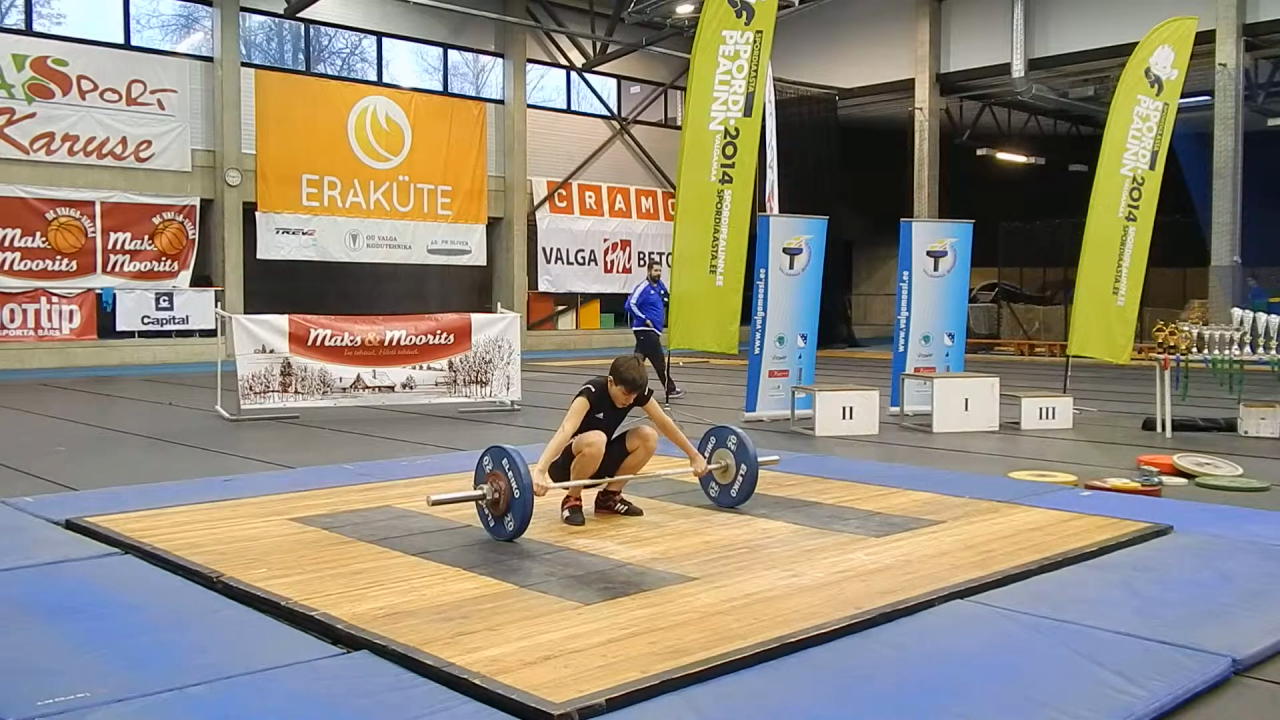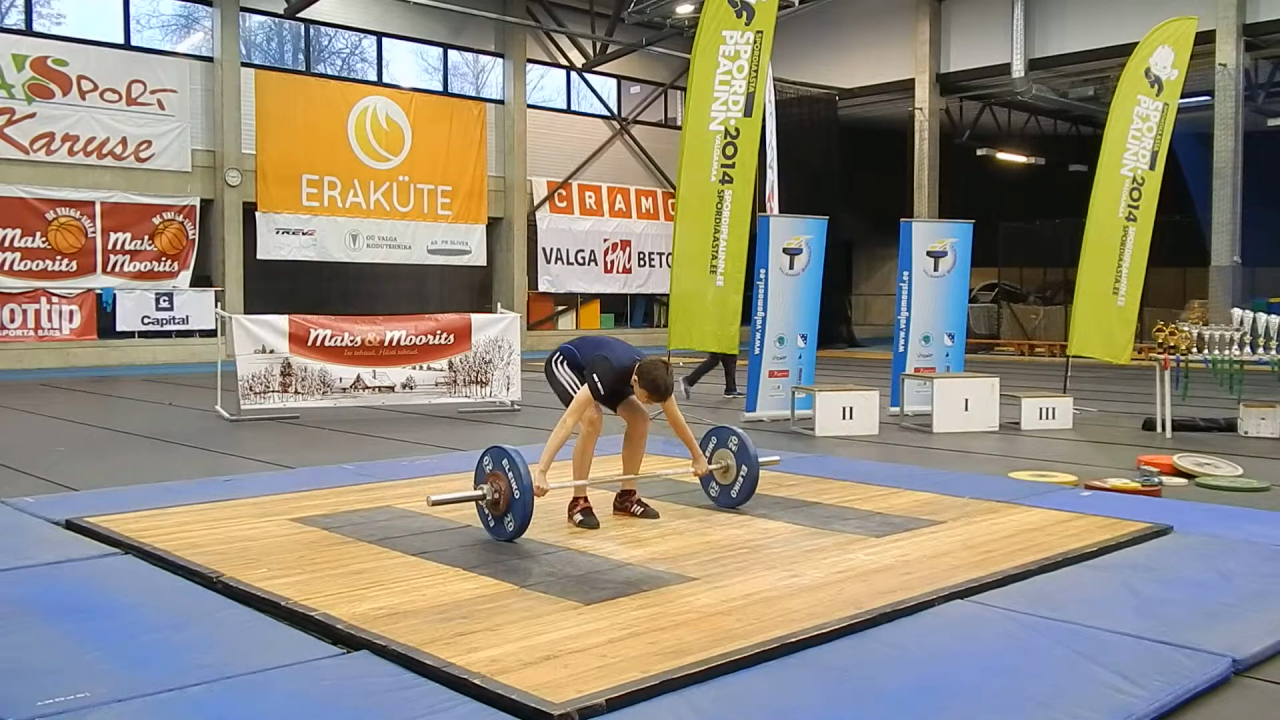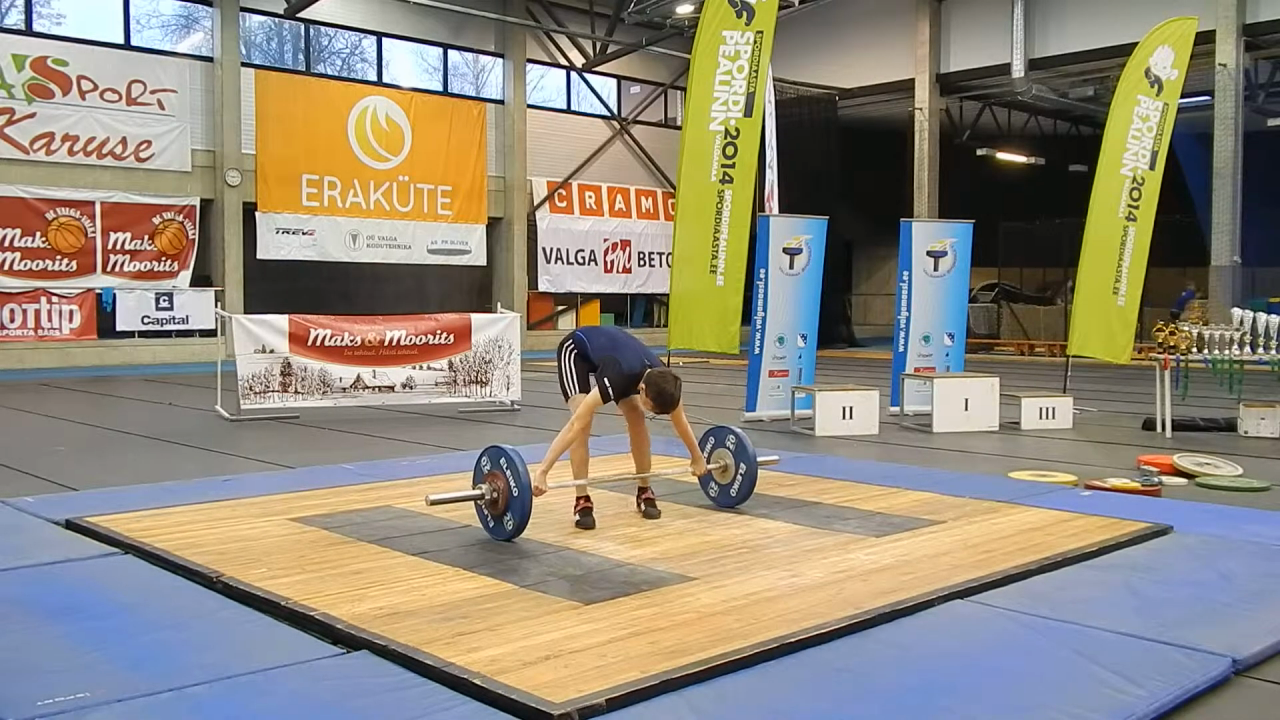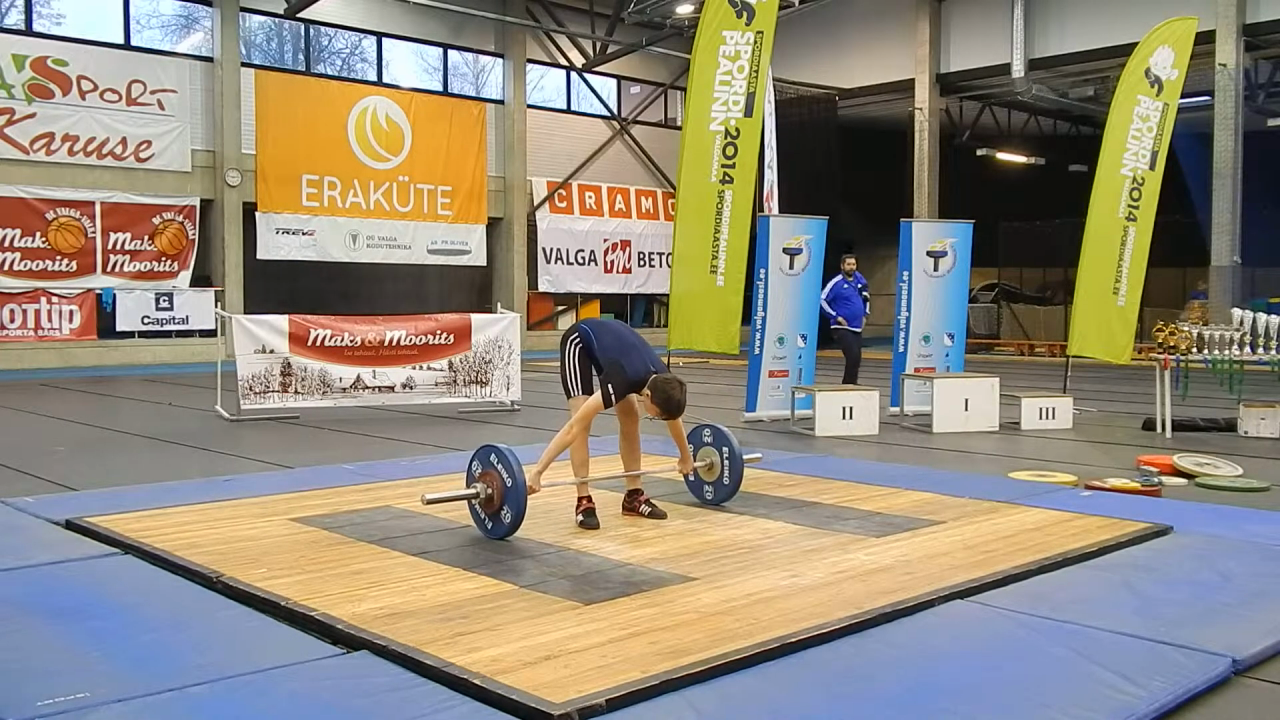
dt=0.7s
person 1, frame 1
left shoulder: (637, 390)
right shoulder: (592, 391)
left elbow: (664, 422)
right elbow: (566, 429)
left wrist: (694, 456)
right wrist: (539, 471)
left hip: (597, 462)
right hip: (565, 464)
left knee: (649, 437)
right knee: (596, 440)
left ankle: (609, 496)
right ankle: (572, 500)
person 1, frame 2
left shoulder: (654, 376)
right shoulder: (608, 373)
left elbow: (675, 418)
right elbow: (568, 421)
left wrist: (698, 457)
right wrist: (541, 472)
left hip: (591, 360)
right hip: (564, 362)
left knee: (640, 418)
right knee: (592, 418)
left ankle: (626, 497)
right ankle: (579, 503)
person 1, frame 3
left shoulder: (662, 381)
right shoulder: (618, 377)
left elbow: (680, 421)
right elbow: (575, 424)
left wrist: (697, 457)
right wrist: (542, 471)
left hip: (608, 345)
right hip: (576, 349)
left knee: (637, 418)
right knee: (583, 421)
left ankle: (645, 491)
right ankle: (582, 500)
person 1, frame 4
left shoulder: (664, 382)
right shoulder: (623, 381)
left elbow: (674, 420)
right elbow: (573, 427)
left wrist: (686, 457)
right wrist: (537, 472)
left hip: (610, 337)
right hip: (579, 340)
left knee: (631, 417)
right knee: (583, 421)
left ankle: (634, 496)
right ankle: (584, 502)
